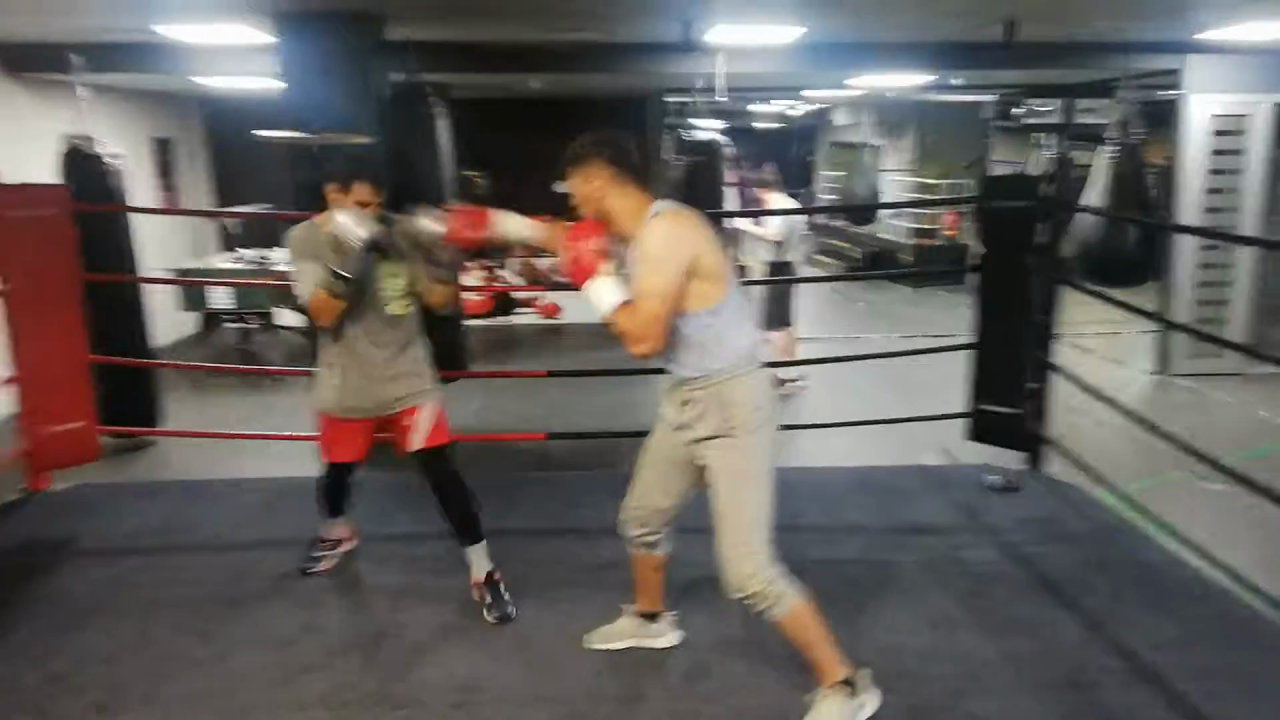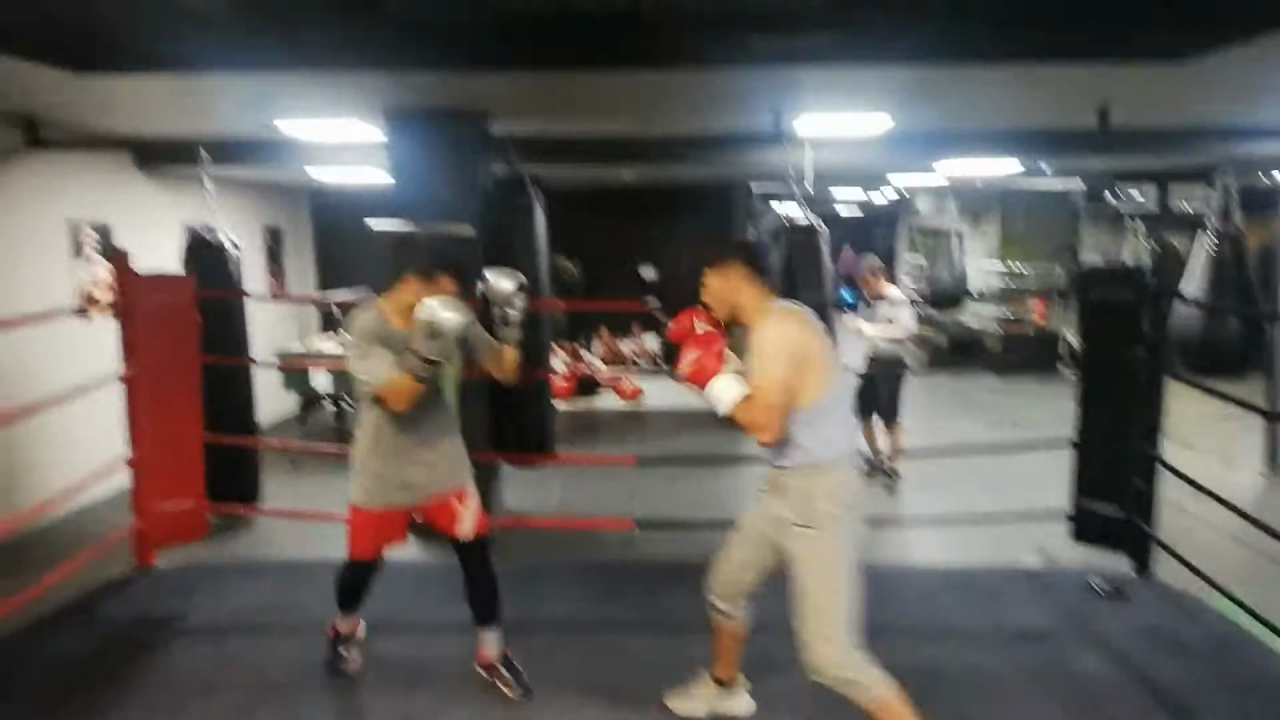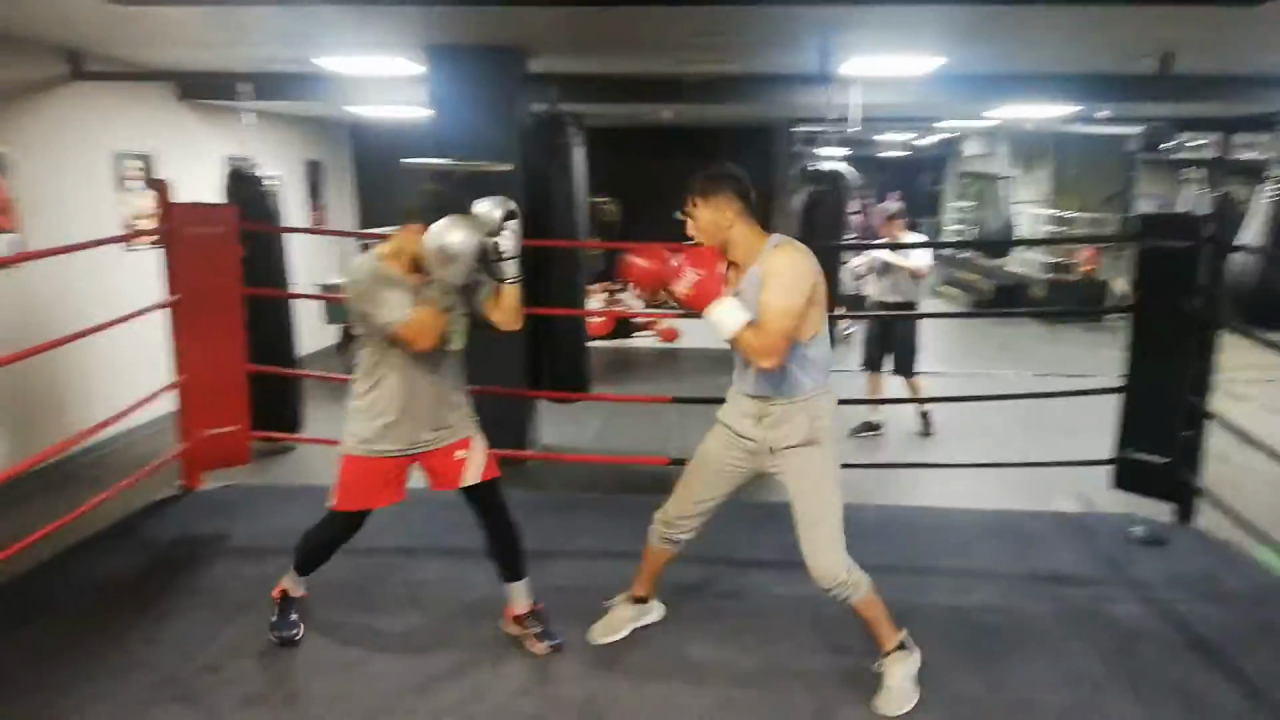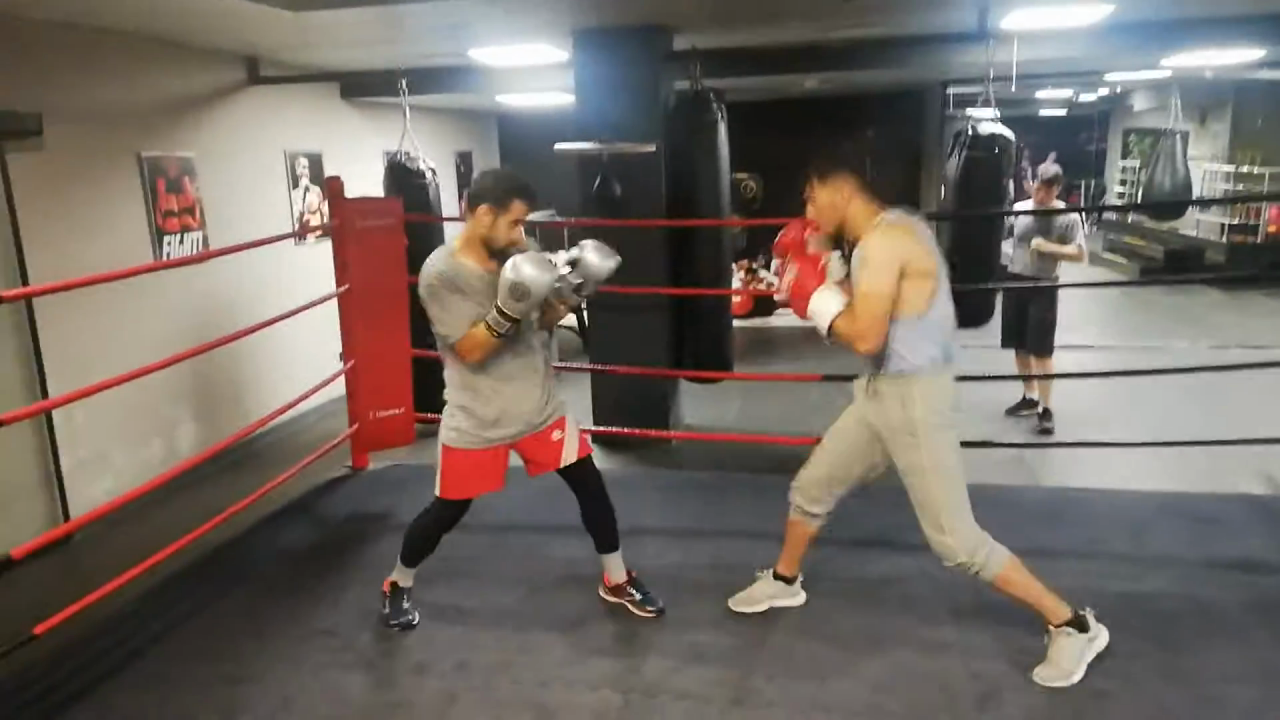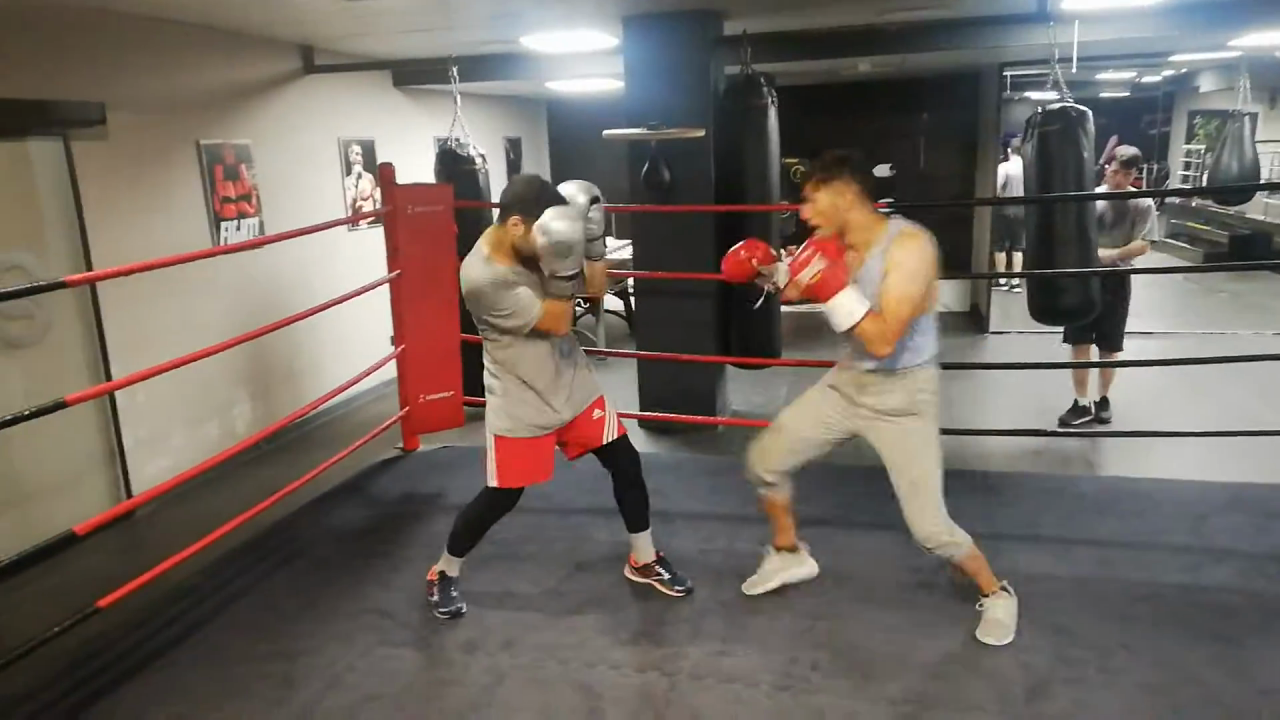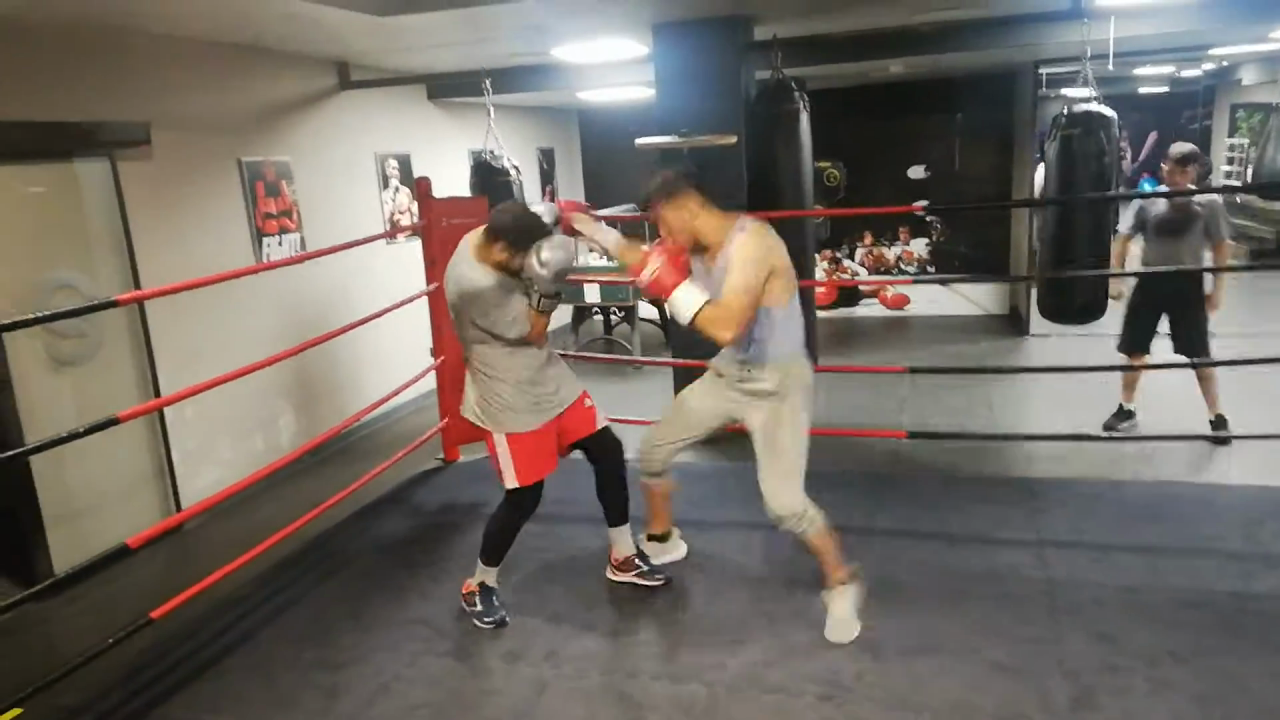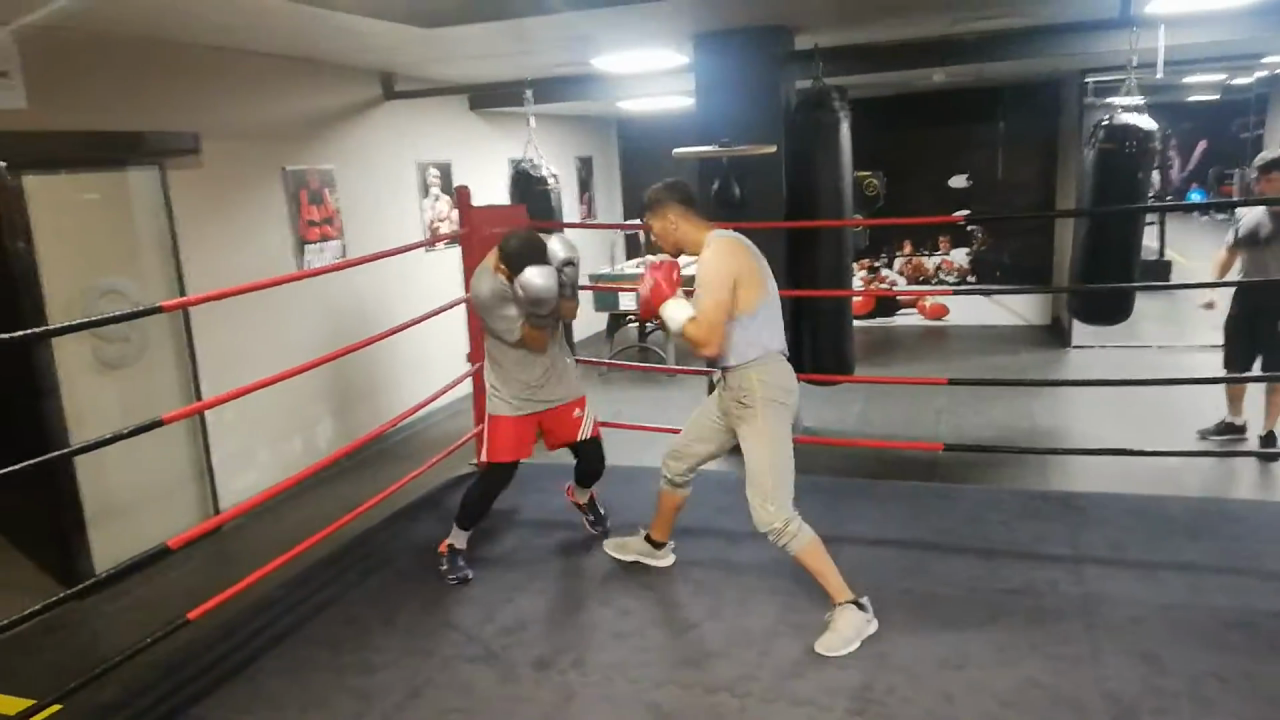
dt=0.7s
person 1, frame 1
left shoulder: (667, 231)
right shoulder: (640, 221)
left elbow: (645, 339)
right elbow: (571, 236)
left wrist: (594, 277)
right wrist: (501, 225)
left hip: (732, 402)
right hip: (689, 402)
left knee: (749, 572)
right knee: (641, 516)
right ankle: (651, 618)
person 1, frame 2
left shoulder: (778, 331)
right shoulder: (777, 325)
left elbow: (765, 428)
right elbow: (764, 404)
left wrist: (715, 377)
right wrist: (704, 358)
left hip: (820, 495)
right hip: (785, 490)
left knee: (829, 656)
right knee: (724, 588)
person 1, frame 3
left shoulder: (788, 261)
right shoulder: (727, 259)
left elbow: (768, 352)
left wrist: (712, 299)
left hip: (800, 422)
right hip: (744, 414)
left knee: (828, 565)
right knee: (675, 519)
left ankle: (897, 652)
right ankle: (639, 600)
person 1, frame 4
left shoulder: (882, 242)
right shoulder: (890, 229)
left elbow: (864, 338)
left wrist: (814, 299)
right wrist: (821, 268)
left hip: (914, 400)
right hip: (881, 394)
left knee: (955, 542)
right knee: (812, 486)
left ankle: (1072, 626)
right ankle: (784, 580)
person 1, frame 5
left shoulder: (910, 246)
right shoulder: (838, 243)
left elbow: (883, 341)
right elbow: (804, 288)
left wrist: (835, 286)
right wrist: (769, 265)
left hip: (905, 395)
right hip: (849, 382)
left knee: (930, 528)
right knee: (764, 458)
left ankle: (997, 595)
right ankle: (788, 553)
person 1, frame 6
left shoulder: (750, 242)
right shoulder: (704, 246)
left elbow: (728, 330)
right elbow: (639, 259)
left wrist: (675, 287)
right wrist: (589, 229)
left hip: (779, 381)
right hip: (728, 377)
left knee: (784, 502)
right knee: (654, 451)
left ankle: (841, 582)
right ankle: (662, 540)
person 1, frame 7
left shoulder: (720, 255)
right shoulder: (728, 245)
left elbow: (709, 343)
left wrist: (668, 302)
right wrist: (670, 298)
left hip: (762, 388)
right hip: (736, 385)
left knee: (772, 515)
right knee: (677, 461)
left ankle: (852, 607)
right ankle: (655, 544)
person 2, frame 1
left shoulder: (402, 232)
right shoulder: (304, 240)
left elbow: (441, 302)
right elbow: (324, 316)
left wrist: (438, 258)
right wrist: (346, 265)
left hip: (407, 379)
right hip: (346, 383)
left knee: (441, 471)
right knee: (338, 470)
left ankle: (484, 573)
right ankle: (337, 533)
person 2, frame 2
left shoulder: (454, 319)
right shoulder: (365, 329)
left elbow: (506, 370)
right elbow: (398, 399)
left wrist: (509, 319)
right wrist: (432, 347)
left hip: (445, 468)
right hip: (382, 475)
left knee: (476, 556)
right knee: (363, 563)
left ankle: (492, 655)
right ankle: (347, 627)
person 2, frame 3
left shoulder: (457, 264)
right shoulder: (368, 276)
left elbow: (508, 320)
right elbow: (422, 338)
left wrist: (505, 255)
right wrist: (444, 279)
left hip: (448, 420)
right hip: (382, 427)
left knee: (494, 508)
right knee: (343, 520)
left ankle: (521, 610)
right ankle: (290, 592)
person 2, frame 4
left shoulder: (516, 252)
right shoulder: (440, 273)
left elbow: (547, 319)
right elbow: (470, 350)
right wrist: (510, 309)
left hip: (538, 404)
right hip: (476, 417)
left knee: (591, 485)
right knee: (448, 510)
left ankle: (617, 579)
right ankle: (399, 583)
person 2, frame 5
left shoulder: (537, 245)
right shoulder: (481, 278)
left elbow: (594, 286)
right elbow: (557, 324)
left wrist: (586, 242)
right wrist: (562, 266)
left hip: (573, 384)
right hip: (520, 400)
left knee: (626, 462)
right knee: (500, 496)
left ankle: (644, 560)
right ankle: (444, 573)
person 2, frame 6
left shoulder: (490, 241)
right shoulder: (473, 285)
right elbow: (535, 333)
left wrist: (546, 274)
right wrist: (544, 287)
left hip: (550, 380)
right hip: (511, 401)
left knee: (608, 453)
right knee: (523, 496)
left ankle: (624, 554)
right ankle: (480, 584)
person 2, frame 7
left shoulder: (536, 258)
right shoulder: (486, 291)
left elbow: (569, 314)
right elbow: (534, 342)
left wrist: (565, 281)
right wrist: (538, 307)
left hip: (558, 380)
right hip: (512, 393)
left knee: (592, 456)
right knee: (496, 474)
left ankle: (581, 495)
right ankle: (455, 544)
person 3, frame 1
left shoulder: (777, 207)
right shoulder: (790, 204)
left elbow: (773, 235)
left wrist: (746, 226)
left hip: (778, 269)
right hip: (788, 267)
left knee: (773, 324)
right knee: (784, 322)
left ankle: (785, 375)
right ankle: (791, 373)
person 3, frame 2
left shoulder: (899, 300)
right shoulder: (870, 300)
left elbow: (907, 332)
left wrist: (874, 330)
right wrist: (858, 324)
left hip: (891, 365)
right hip: (873, 363)
left knee: (889, 420)
right knee: (862, 413)
left ankle: (893, 467)
right ankle: (877, 457)
person 3, frame 3
left shoulder: (918, 242)
right shoulder: (878, 247)
left elbow: (922, 271)
right elbow: (858, 272)
left wrist: (891, 258)
right wrist: (854, 267)
left hip: (904, 311)
right hip: (878, 309)
left knee: (906, 370)
right knee: (872, 367)
left ankle: (923, 411)
right ankle: (874, 419)
person 3, frame 4
left shoulder: (1068, 217)
right shoulder: (1017, 209)
left elbow: (1078, 254)
left wrist: (1048, 248)
left hip: (1042, 286)
right hip: (1014, 282)
left knee: (1041, 350)
right knee: (1019, 346)
left ankle: (1045, 408)
right ankle: (1030, 397)
person 3, frame 5
left shoulder: (1142, 204)
left elbow: (1142, 246)
left wrist: (1110, 255)
left hip: (1115, 280)
left knee: (1109, 346)
right knee: (1079, 342)
left ankle: (1103, 399)
right ankle: (1083, 404)
person 3, frame 6
left shoulder: (1209, 203)
right shoulder: (1146, 201)
left elbow: (1222, 247)
right elbow: (1123, 239)
left wrist: (1218, 288)
right wrist: (1115, 278)
left hip: (1188, 284)
right hip: (1150, 282)
left knee: (1199, 355)
right knee: (1133, 350)
left ankle: (1217, 416)
right ankle: (1126, 410)
person 3, frame 7
right shoulder: (1245, 212)
right elbow: (1230, 251)
right wrist: (1213, 287)
right hip: (1246, 295)
right knee: (1234, 366)
right ankle: (1235, 421)
